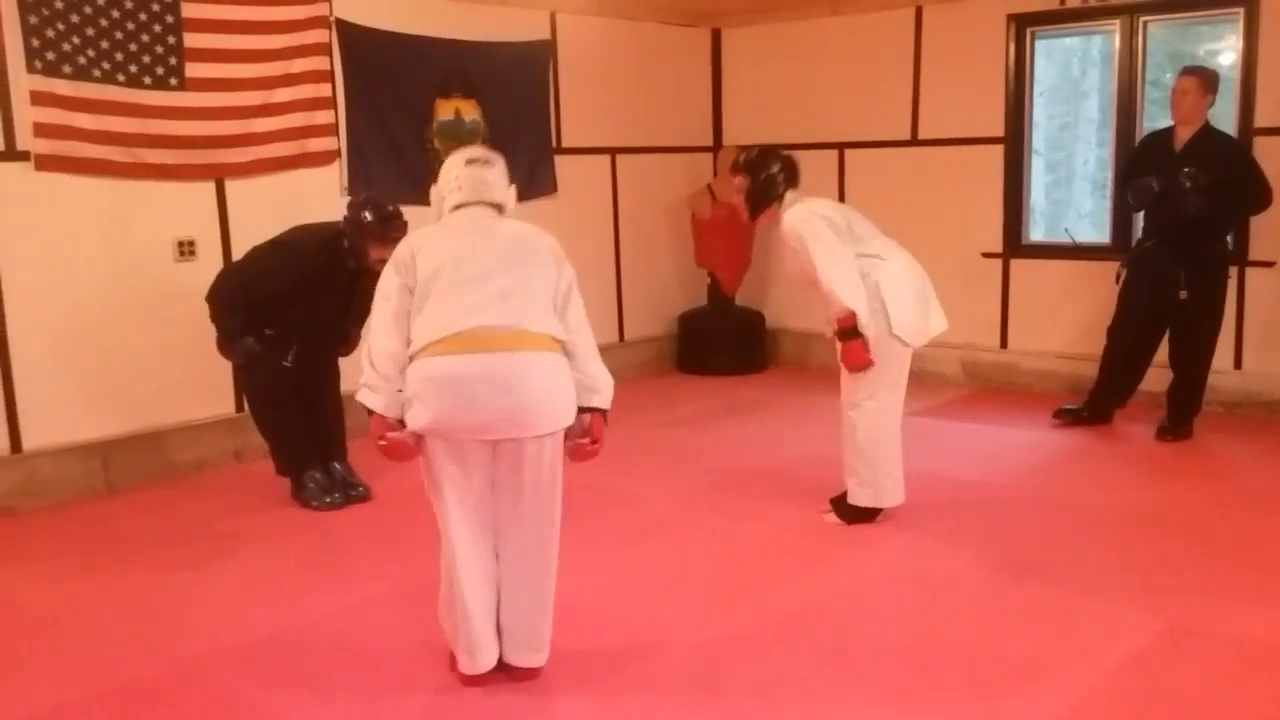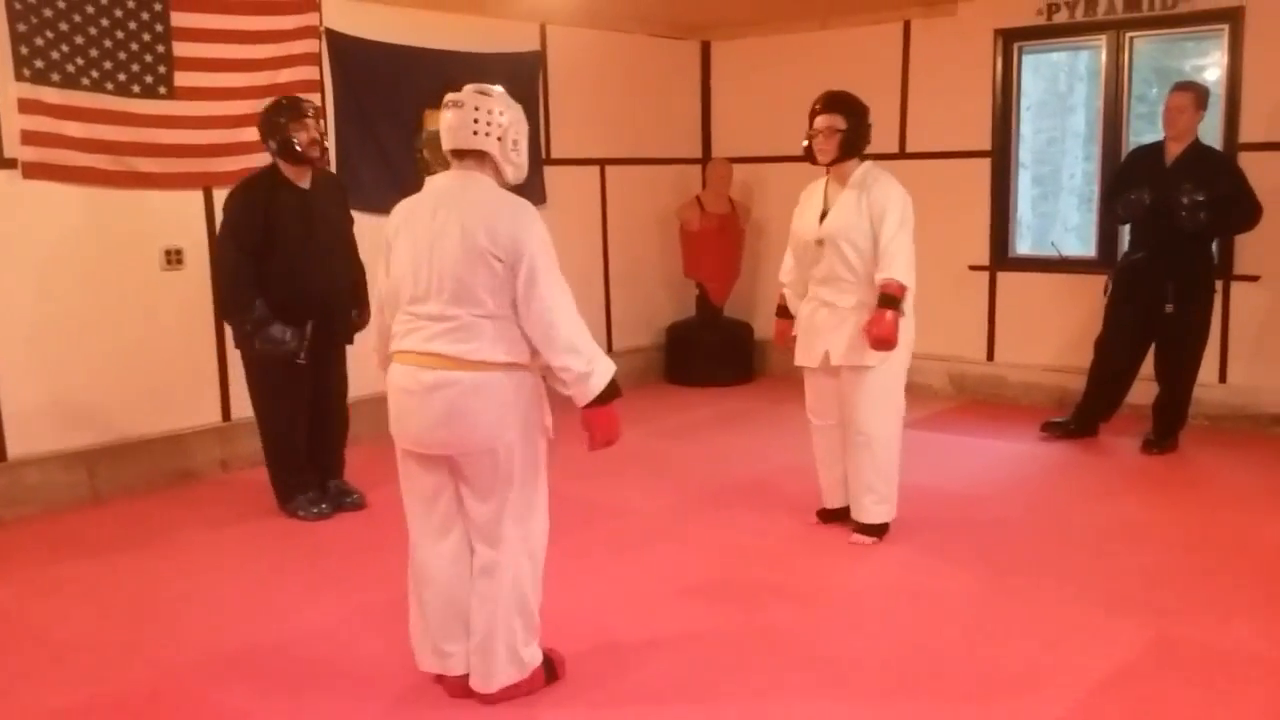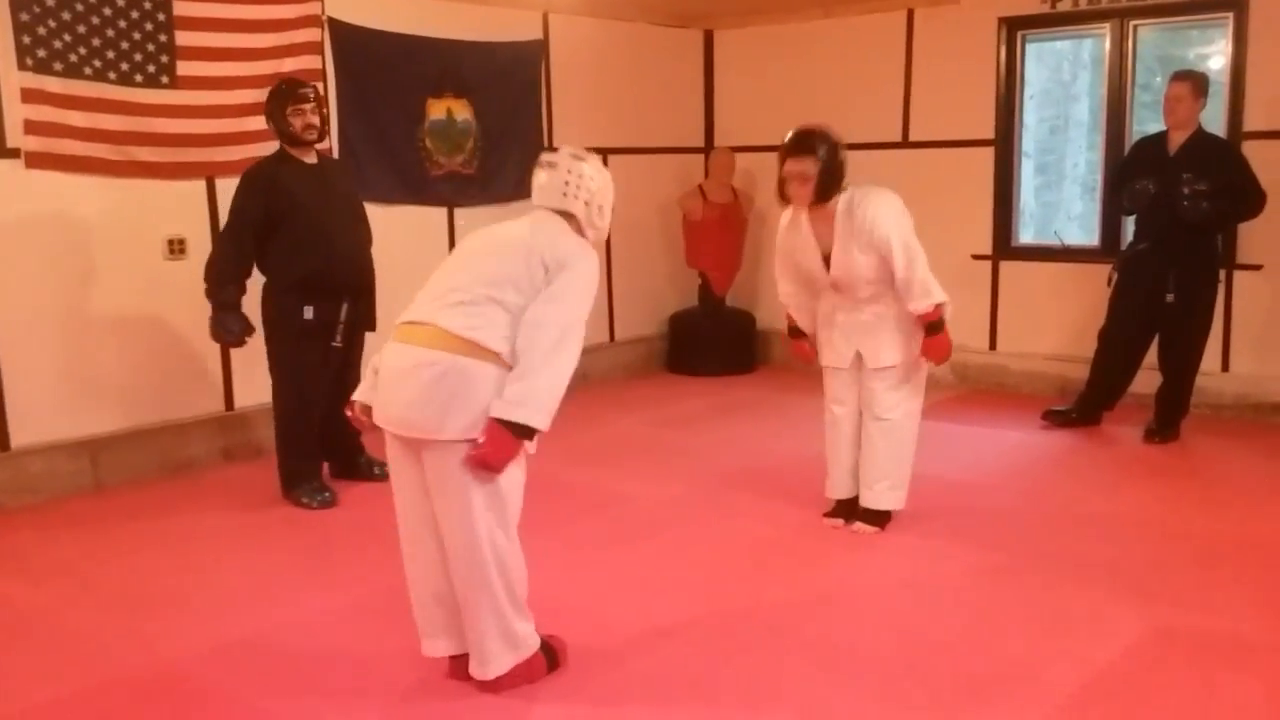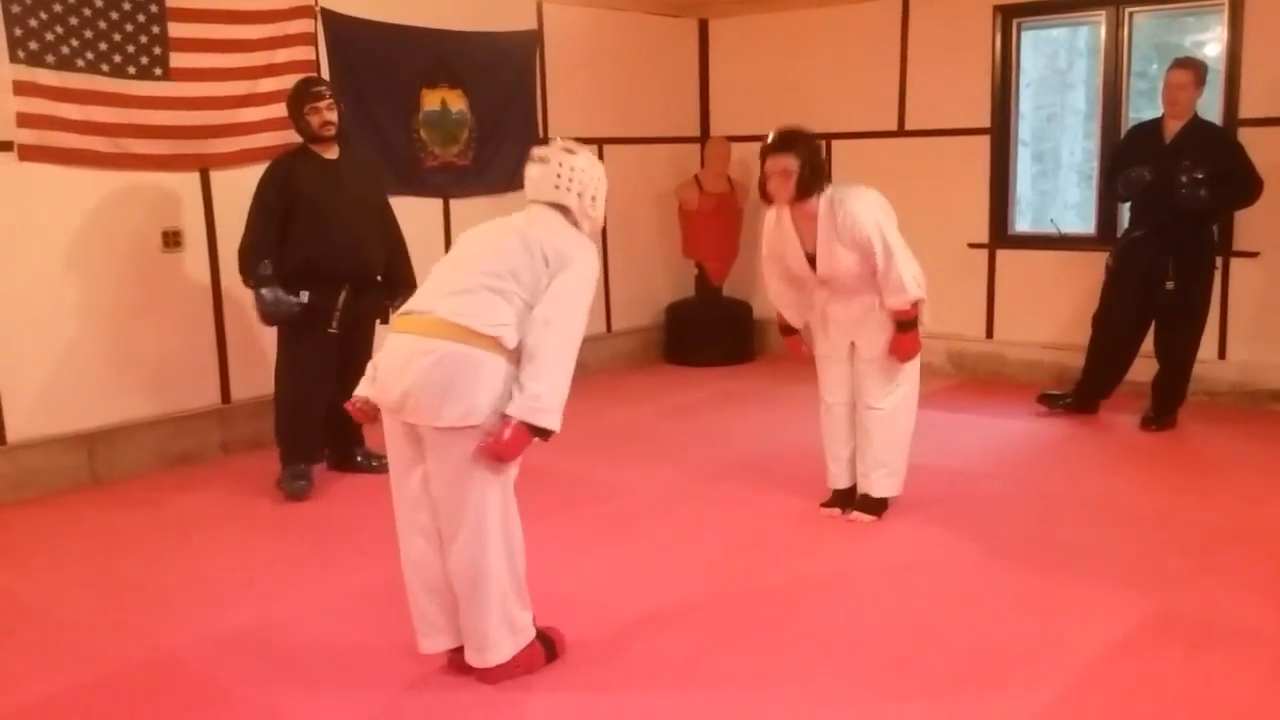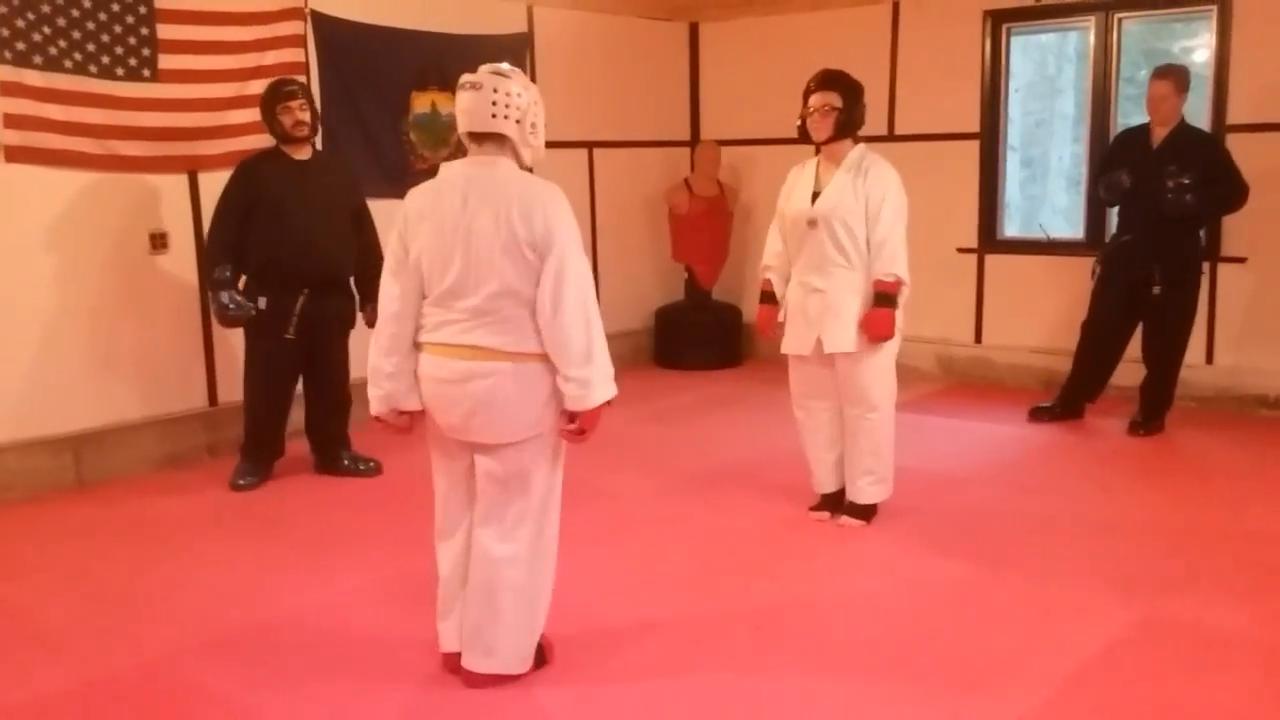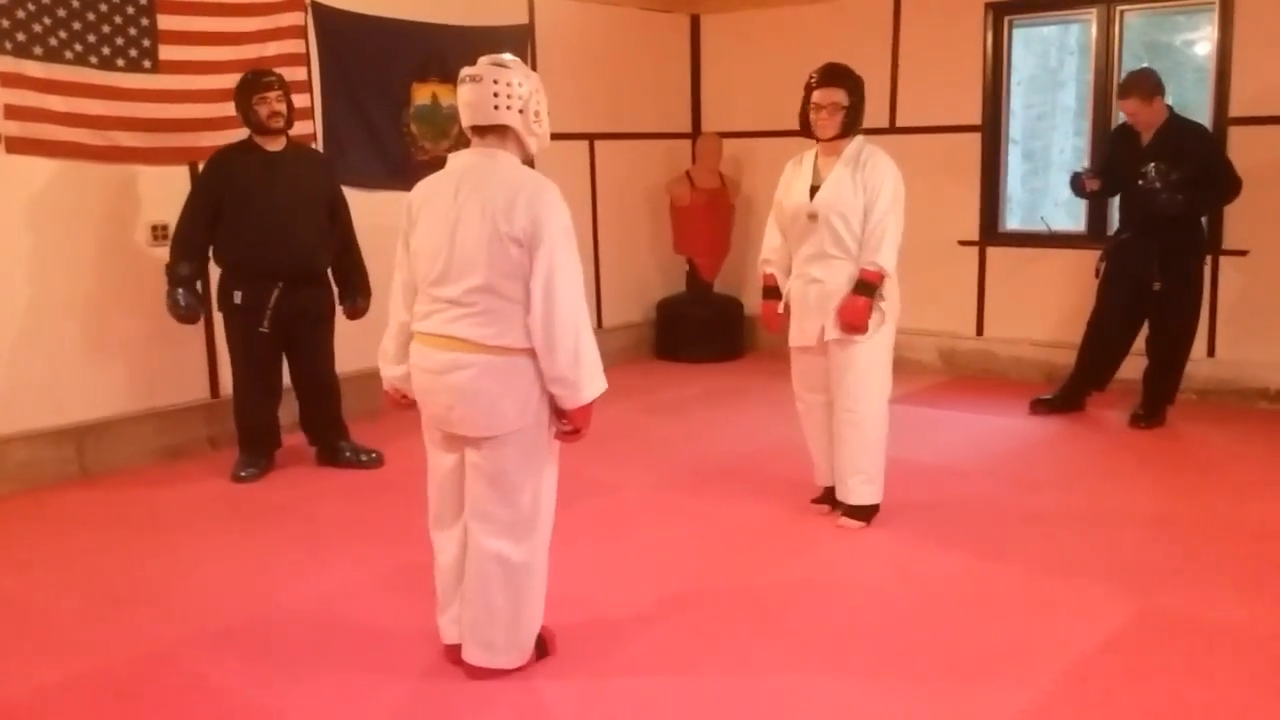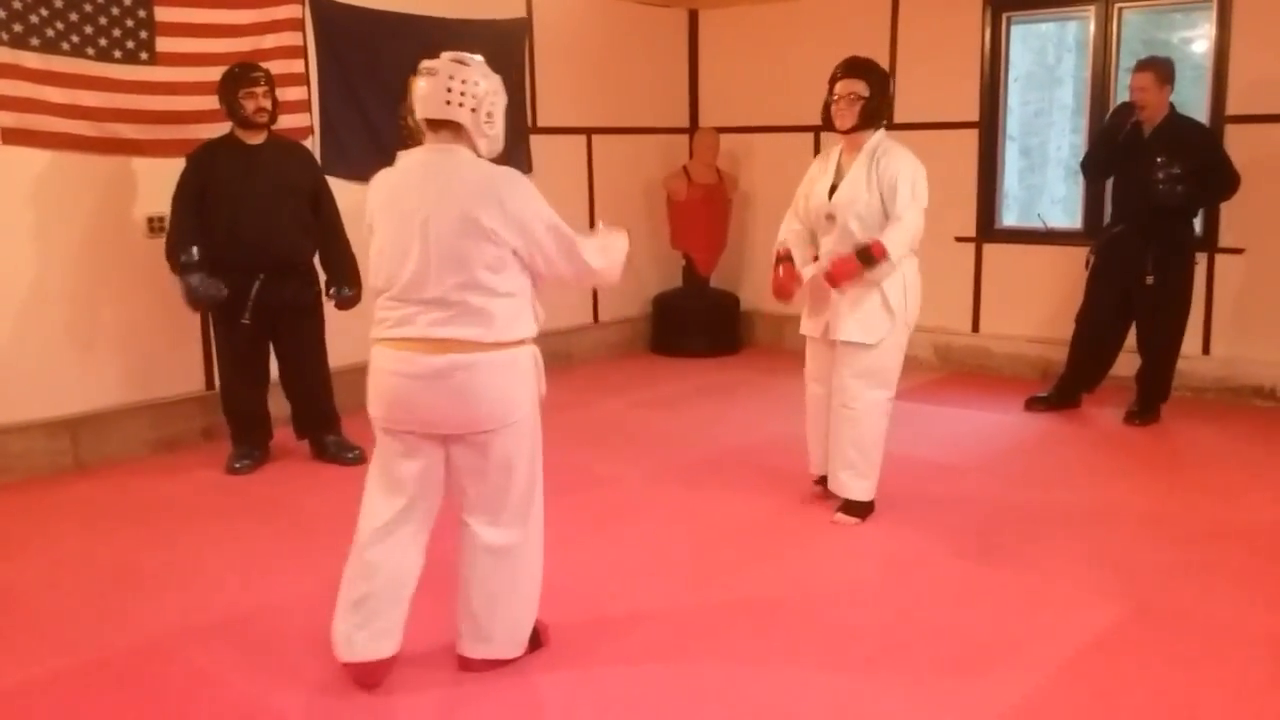
dt=0.7s
person 1, frame 1
left shoulder: (415, 246)
right shoulder: (541, 243)
left elbow: (387, 334)
right elbow: (575, 329)
left wrist: (385, 413)
right wrist: (591, 409)
left hip: (446, 382)
right hip: (534, 381)
left knee: (463, 524)
right knee: (528, 524)
left ankle: (473, 653)
right ankle: (524, 650)
person 1, frame 2
left shoulder: (407, 214)
right shoulder: (512, 216)
left elbow: (388, 310)
right elbow: (549, 316)
right wrist: (595, 394)
left hip: (415, 391)
right hip: (490, 394)
left knee: (437, 534)
right knee: (505, 535)
left ankle: (449, 660)
right ankle: (505, 666)
person 1, frame 3
left shoulder: (492, 236)
right shoulder: (576, 255)
right elbow: (546, 342)
left wrist: (371, 389)
right wrist: (513, 423)
left hip: (403, 370)
right hip: (463, 382)
left knee: (428, 526)
right knee: (481, 525)
left ankle: (458, 644)
right ankle: (506, 655)
person 1, frame 4
left shoulder: (489, 232)
right shoulder: (575, 248)
right elbow: (552, 335)
left wrist: (371, 385)
right wrist: (530, 416)
left hip: (404, 360)
right hip: (466, 371)
left knee: (425, 513)
right knee: (479, 512)
left ankle: (455, 637)
right ankle: (501, 646)
person 1, frame 5
left shoulder: (421, 201)
right shoulder: (540, 200)
left elbow: (398, 306)
right elbow: (566, 305)
left wrist: (395, 391)
right wrist: (586, 392)
left hip: (443, 378)
right hip: (516, 384)
left knee: (458, 519)
right knee: (515, 521)
left ankle: (459, 639)
right ankle: (498, 652)
person 1, frame 6
left shoulder: (426, 193)
right shoulder: (534, 194)
left elbow: (405, 293)
right elbow: (556, 306)
left wrist: (398, 367)
right wrist: (576, 391)
left hip: (436, 371)
right hip: (505, 378)
left knee: (454, 510)
right knee: (509, 515)
left ankle: (461, 629)
right ankle: (499, 644)
person 1, frame 7
left shoulder: (384, 187)
right shoulder: (501, 189)
right elbow: (567, 257)
right wrist: (612, 248)
left hip: (401, 370)
right hip: (486, 373)
left knee: (393, 510)
right knee: (500, 513)
left ankle: (365, 646)
right ankle: (493, 638)
person 2, frame 1
left shoulder: (799, 221)
right shoulder: (799, 215)
left elbow: (840, 281)
left wrist: (850, 337)
right wrist: (849, 334)
left hip: (889, 303)
right hip: (884, 299)
left knee: (867, 403)
right knee: (866, 401)
left ankle: (866, 499)
right ankle: (865, 490)
person 2, frame 2
left shoulder: (883, 190)
right shoulder: (811, 195)
left elbow: (896, 257)
right elbow: (796, 262)
left wrist: (889, 310)
right wrist: (785, 312)
left hip: (869, 318)
right hip: (820, 320)
left knee: (871, 421)
right knee: (824, 417)
left ankle: (873, 513)
right ankle: (838, 500)
person 2, frame 3
left shoulder: (875, 211)
right shoulder: (792, 223)
left elbow: (912, 272)
right elbow: (793, 286)
left wrist: (934, 329)
right wrist: (799, 331)
left hip: (890, 320)
right hip: (840, 319)
left knee: (887, 408)
right knee: (840, 406)
left ankle: (878, 502)
right ankle: (845, 496)
person 2, frame 4
left shoulder: (858, 209)
right shoulder: (776, 222)
left elbow: (896, 272)
right elbow: (782, 283)
left wrist: (906, 328)
right wrist: (792, 328)
left hip: (882, 310)
right hip: (834, 311)
left knee: (881, 399)
right knee: (834, 400)
left ankle: (875, 491)
right ankle: (843, 486)
person 2, frame 5
left shoulder: (876, 173)
right shoulder: (798, 176)
left elbow: (889, 244)
right elbow: (780, 243)
left wrist: (885, 303)
right wrist: (770, 297)
left hip: (857, 306)
right hip: (806, 307)
left knee: (865, 404)
right knee: (813, 404)
left ankle: (865, 496)
right ankle: (831, 488)
person 2, frame 6
left shoulder: (875, 165)
right shoulder: (796, 168)
left elbow: (882, 236)
right elbow: (778, 236)
left wrist: (865, 293)
right wrist: (771, 292)
left hip: (857, 298)
right hip: (807, 299)
left knee: (858, 398)
right knee: (813, 396)
left ankle: (861, 496)
right ankle: (831, 483)
person 2, frame 7
left shoulder: (897, 162)
right shoulder: (824, 163)
left elbow: (905, 227)
right elbow: (799, 221)
left wrist: (859, 260)
right wrist: (786, 263)
left hip: (876, 297)
right hip: (827, 293)
left knee: (860, 395)
right knee: (821, 387)
left ankle: (857, 491)
right ankle: (831, 472)
person 3, frame 1
left shoulder: (374, 264)
right shoulder: (302, 253)
right elbow: (228, 288)
left wrist: (348, 331)
right wrist: (235, 337)
right hip: (264, 335)
left knee: (323, 392)
right knee: (274, 397)
left ankle: (336, 467)
right ankle: (307, 476)
person 3, frame 2
left shoulder: (331, 188)
right shoulder: (252, 196)
left elbow: (346, 252)
right elbow: (231, 267)
left wrist: (359, 302)
right wrist: (257, 322)
left hip: (327, 323)
right hip: (276, 328)
left knee: (331, 406)
right knee: (283, 413)
left ankle: (327, 481)
right ankle: (296, 490)
person 3, frame 3
left shoulder: (337, 173)
right shoulder: (265, 178)
left elbow: (359, 240)
right elbow: (236, 243)
left wrist: (365, 298)
right wrist: (226, 304)
left hip: (348, 305)
right hip: (298, 308)
left knee: (345, 389)
right knee: (300, 395)
left ankle: (348, 458)
right ankle: (301, 477)
person 3, frame 4
left shoulder: (361, 170)
right shoulder: (285, 171)
left elbow: (388, 233)
right elbow: (261, 233)
left wrist: (401, 288)
right wrist: (264, 284)
left hip: (361, 295)
right hip: (306, 296)
left knee: (351, 379)
right knee: (302, 382)
left ankle: (346, 449)
right ankle: (296, 464)
person 3, frame 5
left shoulder: (337, 172)
right shoulder: (253, 172)
left elbow: (365, 238)
right elbow: (224, 235)
left wrist: (373, 294)
right wrist: (224, 286)
left hip: (331, 299)
right hip: (273, 300)
left knee: (332, 383)
right knee: (267, 385)
left ankle: (333, 451)
right ankle: (257, 458)
person 3, frame 6
left shoulder: (314, 164)
right shoulder: (225, 165)
left elbow: (341, 229)
right elbow: (194, 227)
left wrist: (354, 286)
right wrist: (183, 282)
left hip: (310, 292)
right hip: (248, 294)
left knee: (319, 374)
right knee: (255, 380)
left ankle: (333, 442)
right ankle: (256, 451)
person 3, frame 7
left shoulder: (297, 156)
right shoulder: (207, 160)
left elbow: (327, 221)
right elbow: (184, 221)
left wrist: (342, 274)
right wrist: (193, 272)
left hip: (296, 284)
right hip: (235, 288)
left knee: (309, 368)
right knee: (241, 372)
left ankle: (326, 436)
right ankle: (250, 443)
person 4, frame 1
left shoulder: (1226, 149)
right shoulder: (1152, 145)
left elbow: (1259, 196)
right elbow: (1127, 186)
left wrist: (1210, 204)
right wrist: (1139, 193)
left hip: (1200, 261)
right hip: (1152, 254)
left knee: (1191, 344)
right knee: (1126, 333)
left ankle: (1180, 418)
right ankle: (1099, 406)
person 4, frame 2
left shoulder: (1217, 165)
right shoulder: (1139, 158)
left elbow: (1248, 212)
right elbow: (1109, 203)
left wrist: (1206, 220)
right wrist: (1126, 206)
left hip: (1187, 275)
right hip: (1138, 269)
left knee: (1177, 358)
right knee: (1113, 347)
left ankle: (1165, 431)
right ankle: (1086, 418)
person 4, frame 3
left shoulder: (1220, 153)
right shoulder: (1144, 149)
left elbow: (1253, 200)
right elbow: (1114, 191)
left wrist: (1209, 209)
right wrist: (1130, 198)
left hip: (1192, 265)
right hip: (1143, 258)
left knee: (1180, 347)
right knee: (1117, 336)
left ankle: (1167, 420)
right ankle: (1089, 407)
person 4, frame 4
left shoulder: (1217, 141)
right shoulder: (1139, 136)
left elbow: (1250, 187)
right elbow: (1112, 177)
left wrist: (1208, 196)
right wrist: (1125, 184)
left hip: (1188, 251)
right hip: (1139, 244)
left knee: (1177, 334)
right knee: (1112, 322)
left ankle: (1165, 407)
right ankle: (1086, 394)
person 4, frame 5
left shoulder: (1203, 146)
right shoulder: (1127, 141)
left elbow: (1235, 193)
right elbow: (1102, 185)
left wrist: (1194, 202)
right wrist: (1107, 188)
left hip: (1175, 257)
right hip: (1126, 250)
left knee: (1164, 339)
right knee: (1100, 328)
left ankle: (1152, 412)
right ankle: (1071, 400)
person 4, frame 6
left shoulder: (1194, 138)
right shoulder: (1122, 137)
left elbow: (1227, 185)
left wrist: (1182, 201)
right wrist: (1093, 184)
left hip: (1177, 251)
right hip: (1131, 245)
left knee: (1169, 331)
right knee: (1107, 321)
left ankle: (1154, 404)
right ankle: (1074, 392)
person 4, frame 7
left shoulder: (1193, 135)
right shoulder: (1124, 132)
left elbow: (1226, 182)
right elbow: (1092, 172)
left wrist: (1185, 194)
right wrist: (1111, 130)
left hip: (1168, 246)
right hip: (1120, 239)
left knee: (1158, 327)
right knee: (1095, 317)
left ankle: (1149, 402)
right ankle: (1068, 390)
